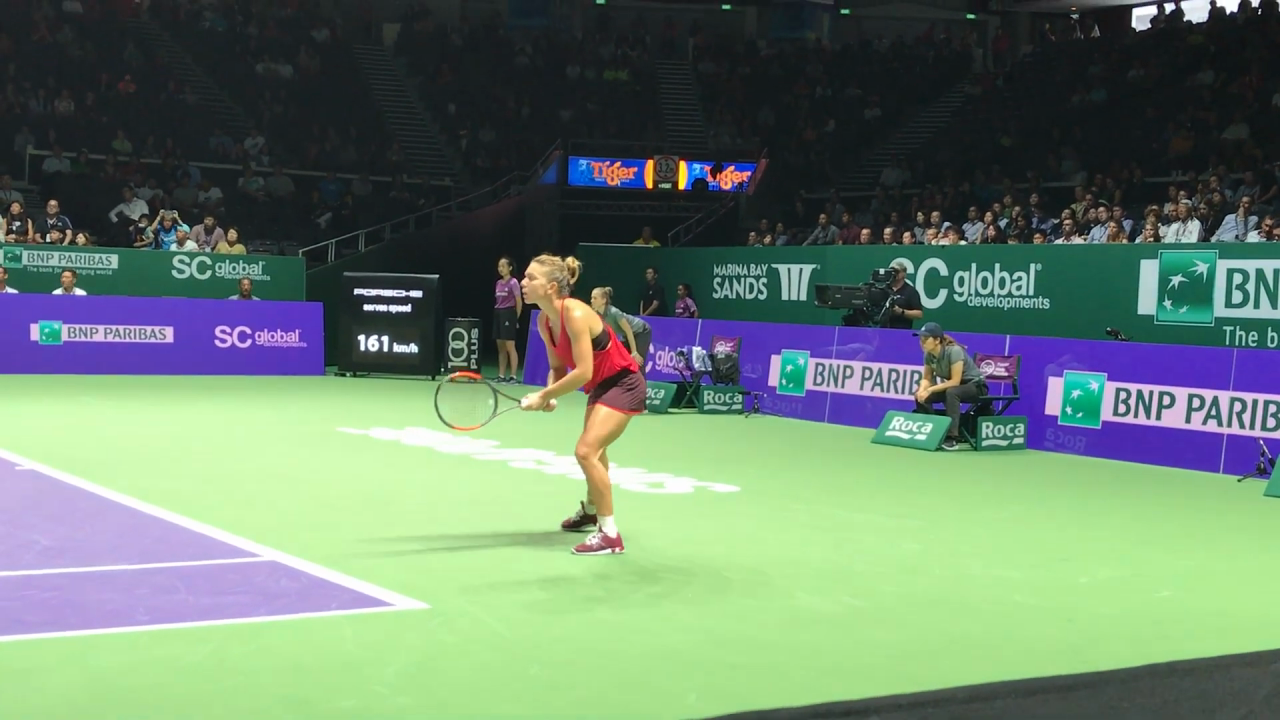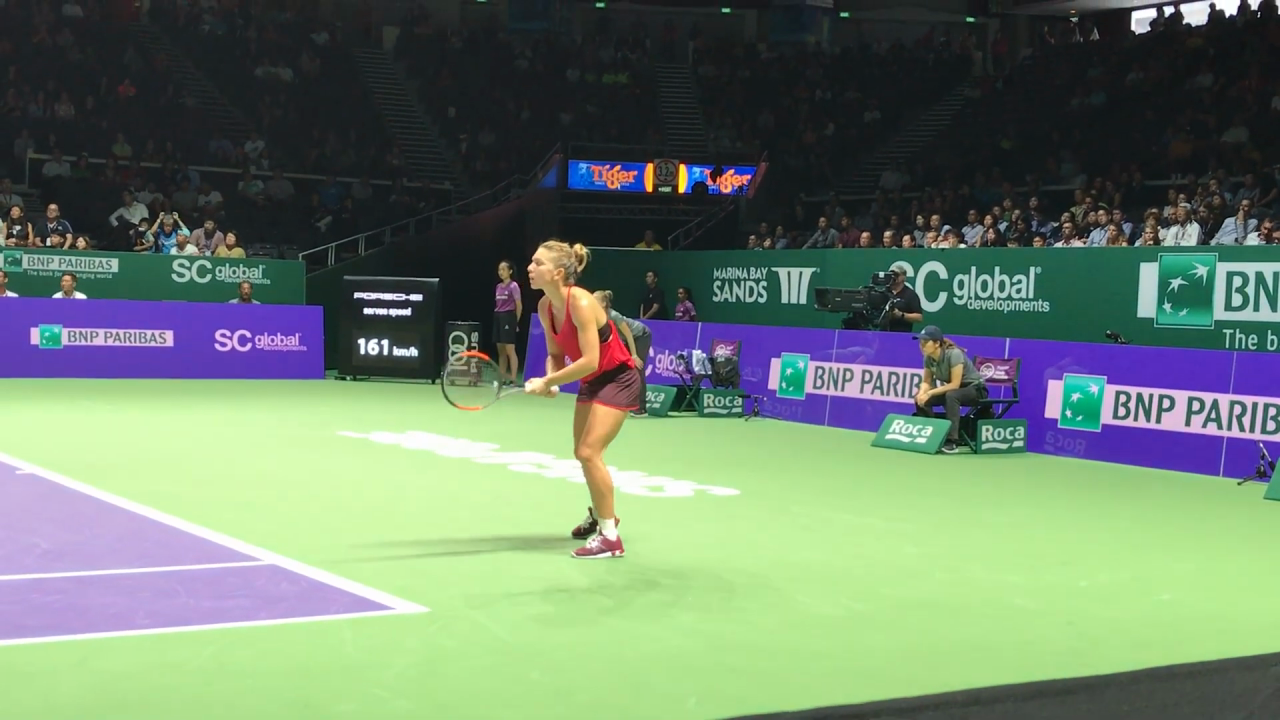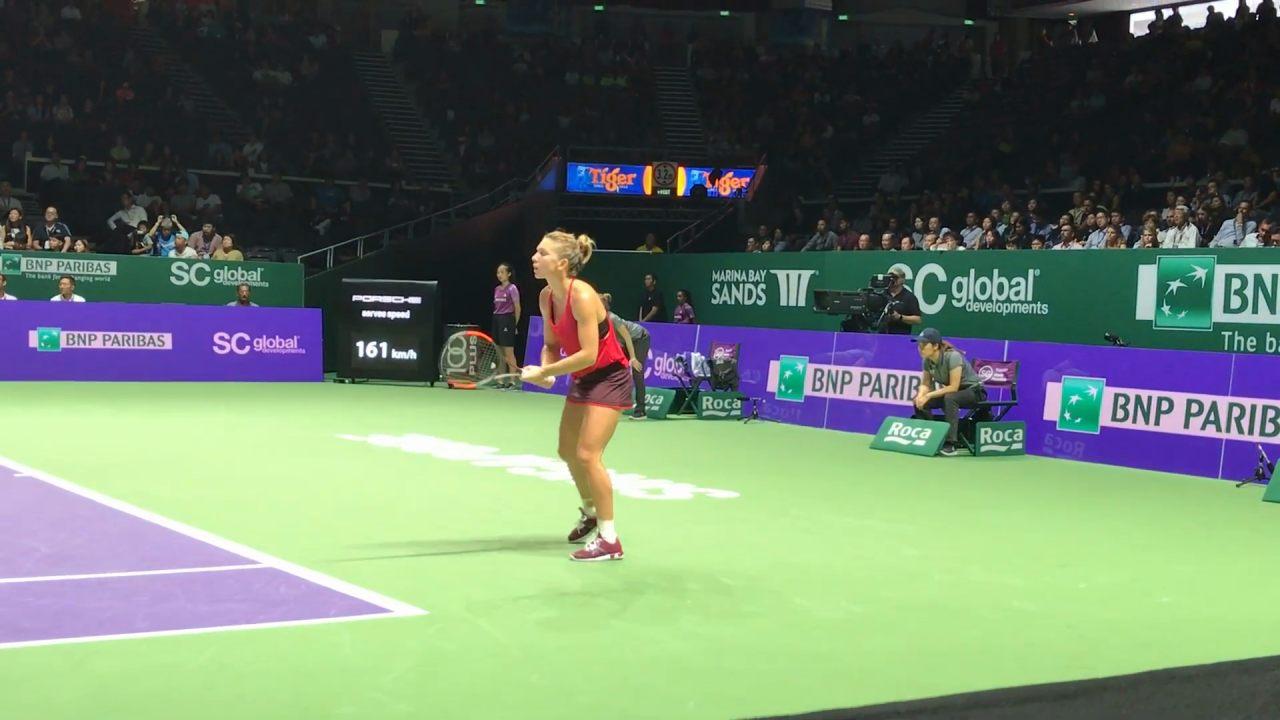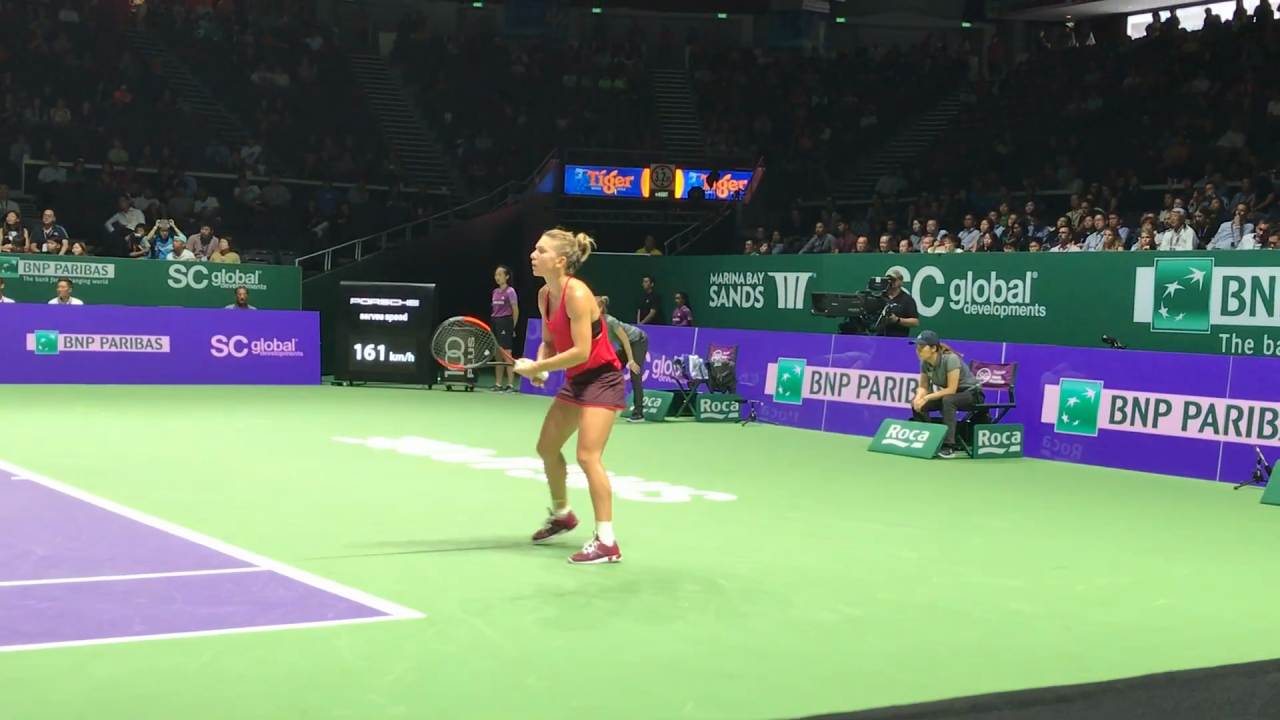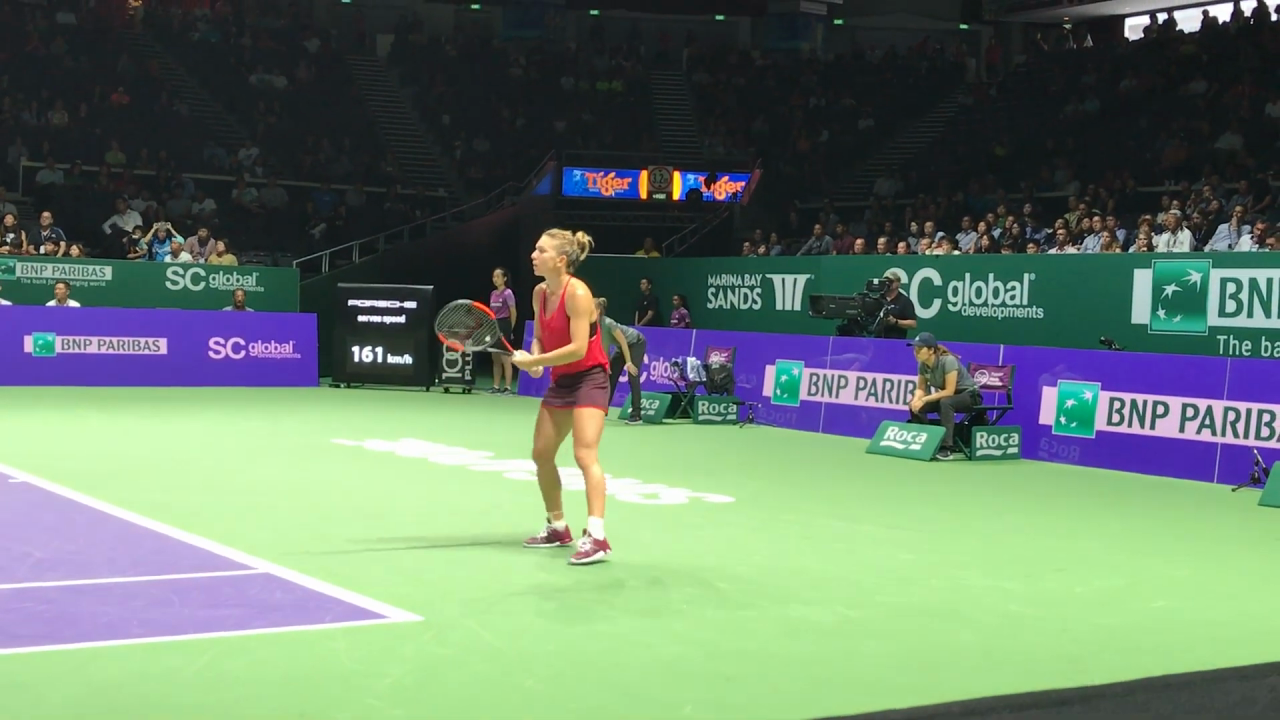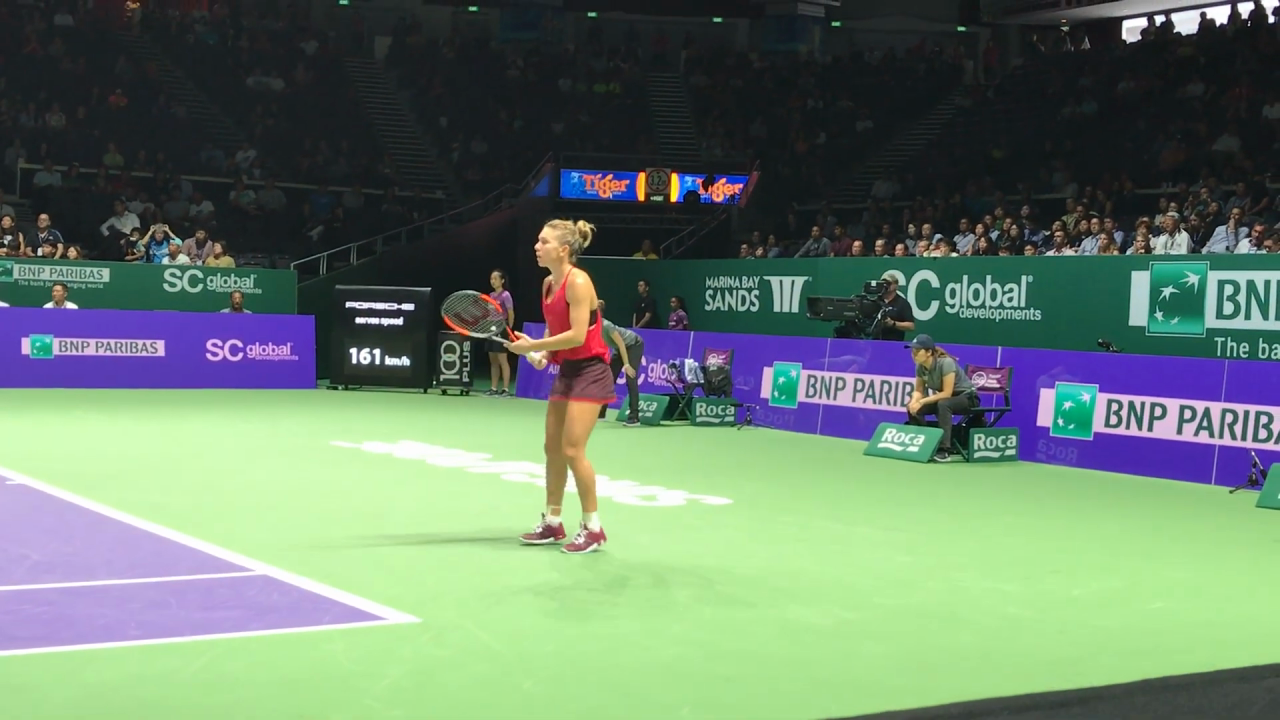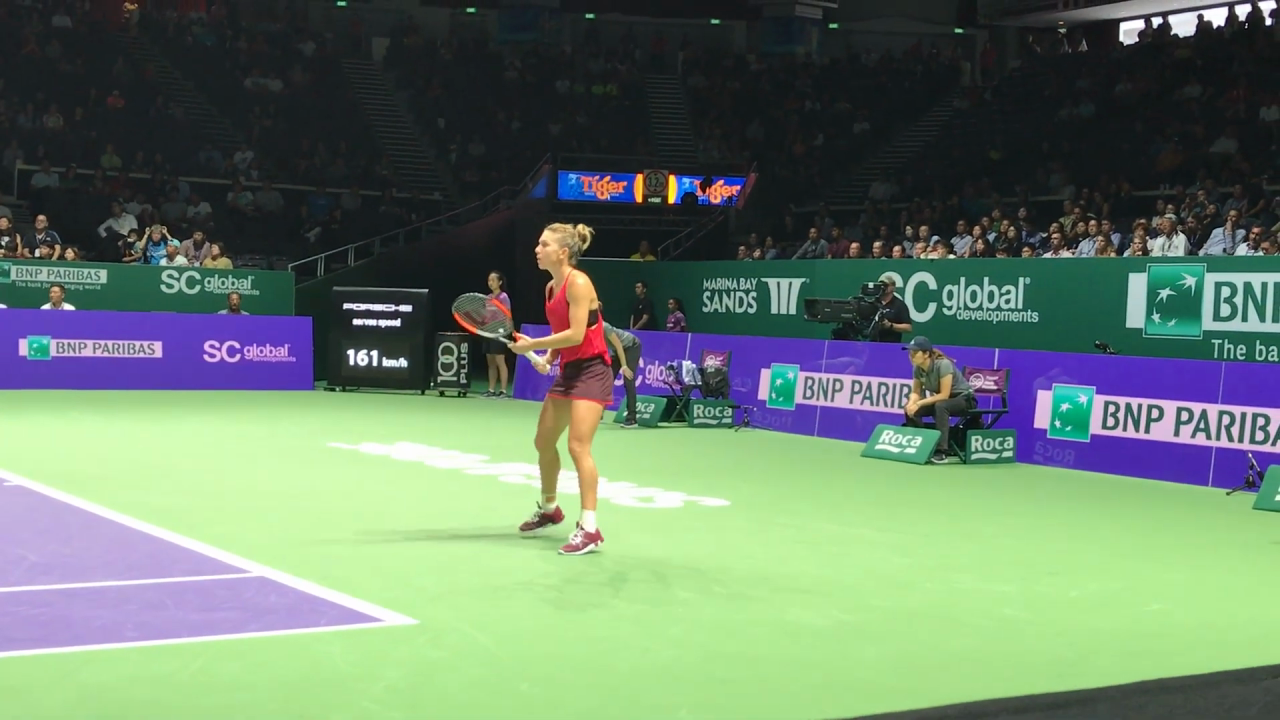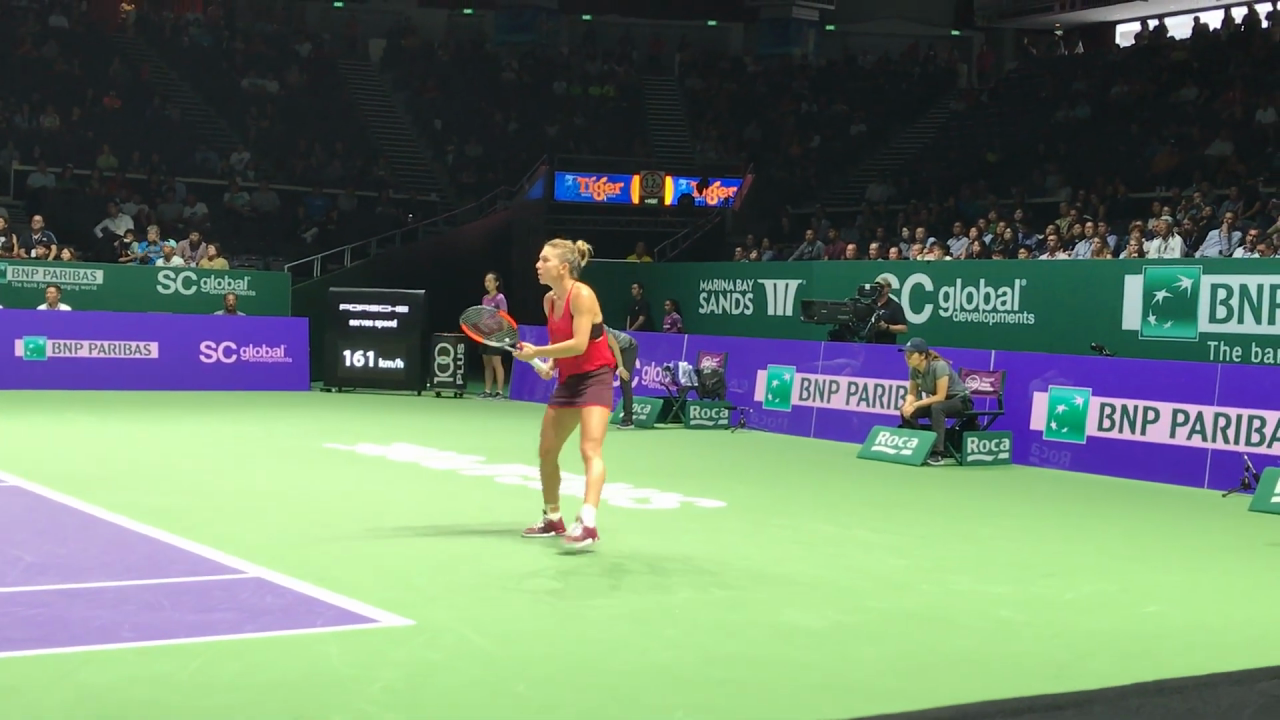
dt=0.2s
person 1, frame 1
left shoulder: (576, 315)
right shoulder: (544, 321)
left elbow: (583, 373)
right elbow: (558, 367)
left wrist: (543, 395)
right wrist: (548, 395)
left hip: (624, 384)
right hip: (602, 386)
left knee: (586, 451)
right knee: (592, 451)
left ankle: (610, 534)
right ankle: (591, 510)
person 1, frame 2
left shoulder: (581, 304)
right shoulder: (545, 307)
left elbow: (590, 361)
right elbow: (555, 354)
left wrist: (547, 382)
right wrist: (550, 380)
left hip: (617, 379)
right hip: (592, 382)
left knee: (588, 453)
right knee: (585, 452)
left ankle: (610, 538)
right ankle: (601, 516)
person 1, frame 3
left shoulder: (582, 297)
right shoulder: (546, 297)
left elbow: (589, 355)
right elbow: (552, 344)
left wrist: (544, 372)
right wrist: (545, 370)
left hip: (609, 378)
right hip: (583, 380)
left knee: (587, 455)
right knee: (567, 451)
left ankle: (609, 540)
right ankle: (592, 513)
person 1, frame 4
left shoulder: (577, 294)
right shoulder: (544, 295)
left elbow: (581, 352)
right elbow: (549, 341)
left wrist: (536, 366)
right wrist: (539, 366)
left hip: (601, 379)
right hip: (575, 380)
left knee: (587, 457)
right knee: (546, 448)
left ankle: (606, 542)
right ankle: (561, 514)
person 1, frame 5
left shoulder: (577, 293)
right shoulder: (540, 293)
left elbow: (579, 349)
left wrist: (534, 361)
right wrist: (534, 360)
left hip: (589, 381)
right hip: (561, 382)
left knee: (585, 456)
right knee: (541, 456)
left ankle: (597, 537)
right ankle: (557, 528)
person 1, frame 6
left shoulder: (578, 282)
right shoulder: (549, 284)
left elbow: (578, 335)
left wrist: (533, 346)
right wrist: (542, 352)
left hip: (589, 373)
right hip: (567, 371)
left knee: (572, 450)
right knee: (553, 449)
left ankle: (593, 528)
right ankle: (553, 523)
person 1, frame 7
left shoulder: (578, 283)
right shoulder: (552, 287)
left elbow: (577, 335)
left wrist: (532, 345)
right wrist: (549, 357)
left hip: (590, 371)
right hip: (568, 372)
left knee: (578, 447)
right knee: (543, 442)
left ankle: (589, 529)
right ankle: (549, 508)
person 1, frame 8
left shoulder: (582, 295)
right shoulder: (549, 300)
left elbow: (579, 344)
left wrist: (535, 353)
right wrist: (550, 363)
left hip: (595, 381)
right hip: (567, 383)
left knee: (590, 450)
right knee: (546, 453)
left ankle: (587, 524)
right ankle: (553, 519)
